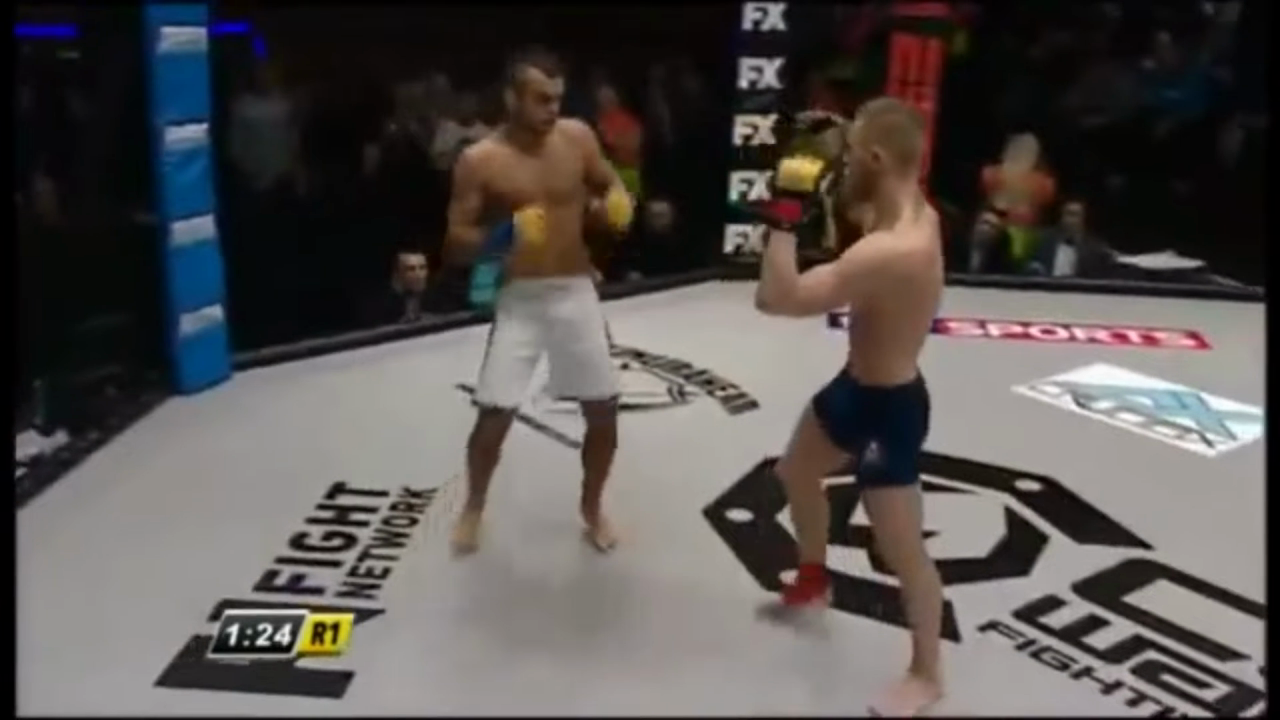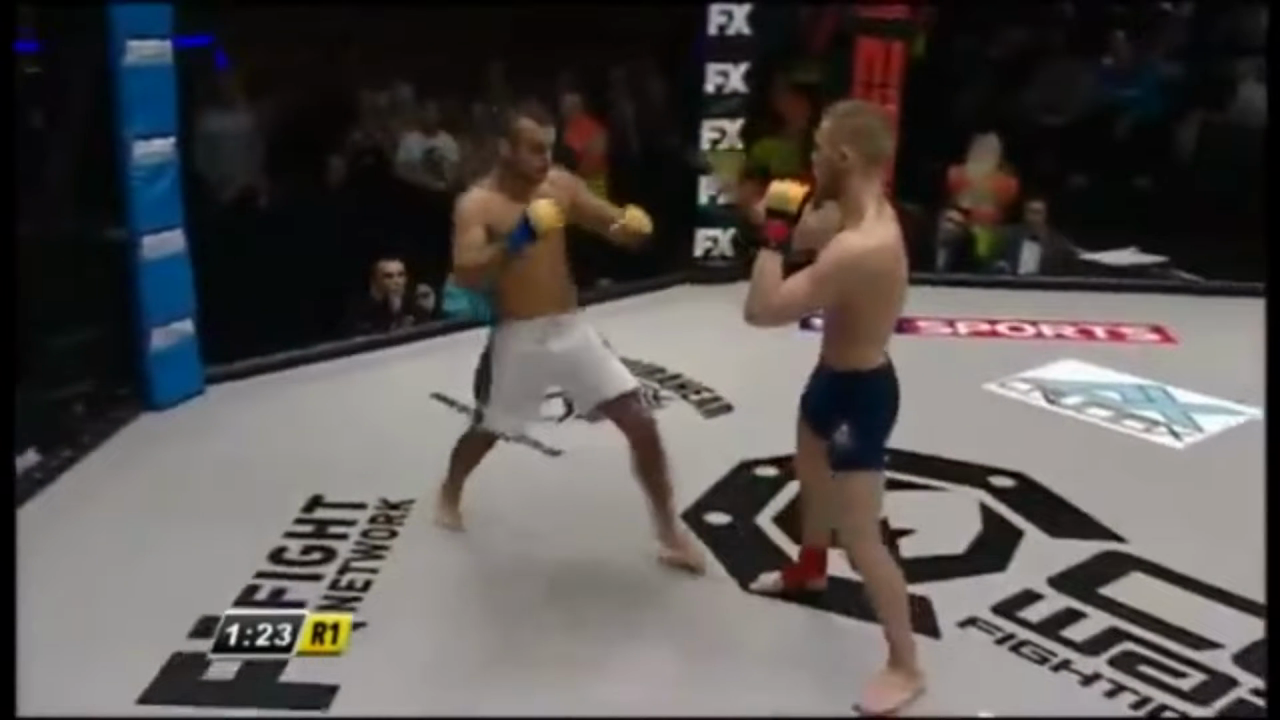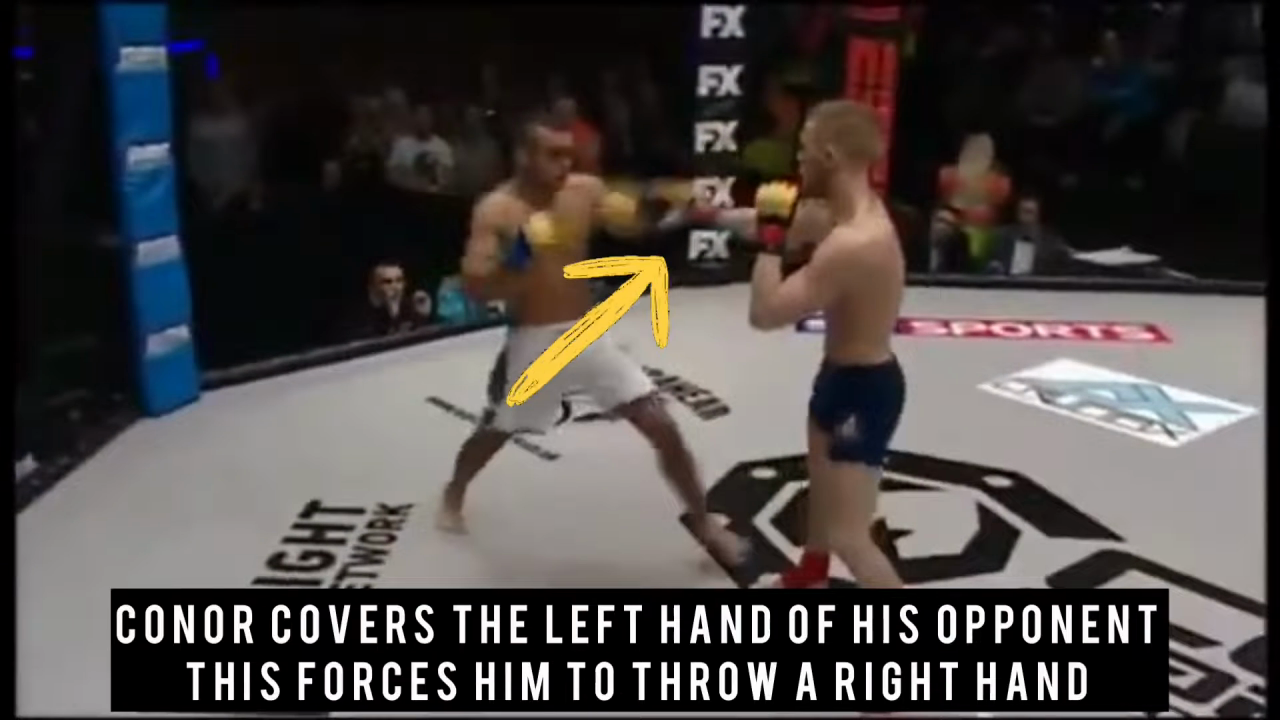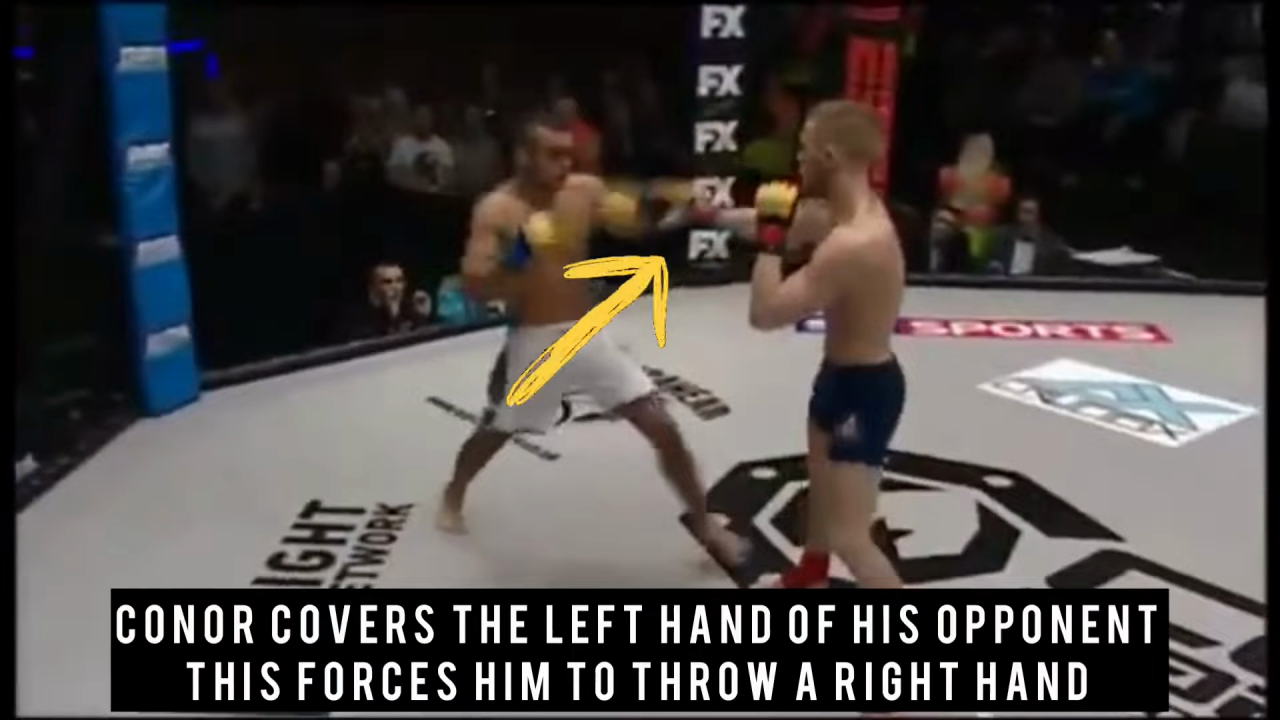
dt=1s
person 1, frame 1
left shoulder: (891, 253)
right shoulder: (913, 212)
left elbow: (775, 298)
right elbow: (856, 206)
left wrist: (787, 209)
right wrist: (832, 175)
left hip: (889, 409)
right hip: (856, 385)
left knee: (902, 551)
right knee: (795, 472)
right ankle: (812, 583)
person 1, frame 2
left shoulder: (860, 248)
right shoulder: (868, 211)
left elbow: (762, 310)
left wrist: (774, 229)
right wrist: (770, 215)
left hip: (860, 393)
right hip: (835, 376)
left knee: (860, 537)
right knee: (811, 473)
left ankle: (905, 667)
right ankle: (810, 568)
person 1, frame 3
left shoulder: (853, 244)
right shoulder: (848, 207)
left elbow: (765, 313)
right elbow: (777, 223)
left wrist: (770, 234)
right wrist: (713, 213)
left hip: (864, 390)
right hip: (841, 374)
left knee: (847, 536)
right knee: (821, 482)
right ankle: (810, 575)
person 1, frame 4
left shoulder: (853, 244)
right shoulder: (850, 208)
left elbow: (765, 313)
right elbow: (780, 225)
left wrist: (770, 234)
right wrist: (713, 214)
left hip: (864, 391)
right hip: (842, 374)
left knee: (848, 538)
right knee: (822, 485)
right ankle: (808, 577)
person 2, frame 1
left shoulder: (578, 138)
right shoulder: (479, 160)
left elbow: (610, 184)
right elbow: (457, 236)
left wrist: (616, 203)
right wrist: (503, 236)
left hip: (577, 295)
right hip: (519, 300)
left knee: (603, 414)
right knee: (493, 417)
left ankle: (592, 508)
right ankle: (474, 508)
person 2, frame 2
left shoulder: (561, 184)
right shoulder: (476, 204)
left elbow: (610, 221)
right elbow: (466, 275)
left wrist: (633, 225)
right wrist: (517, 239)
left hip: (572, 328)
right hip: (519, 338)
left knee: (641, 424)
right knee: (488, 431)
left ankle: (668, 529)
right ankle: (449, 493)
person 2, frame 3
left shoulder: (586, 190)
right shoulder: (495, 210)
left elbow: (635, 223)
right elbow: (475, 286)
left wrist: (652, 209)
right wrist: (516, 258)
right hip: (534, 342)
left knee: (662, 427)
right knee: (495, 430)
left ankle: (705, 523)
right ankle: (453, 495)
person 2, frame 4
left shoulder: (585, 190)
right shoulder: (495, 210)
left elbow: (636, 222)
right elbow: (475, 285)
right wrist: (515, 262)
left hip: (590, 334)
right hip: (534, 342)
left knee: (663, 427)
right knee: (496, 430)
left ankle: (704, 523)
right ankle: (453, 495)
